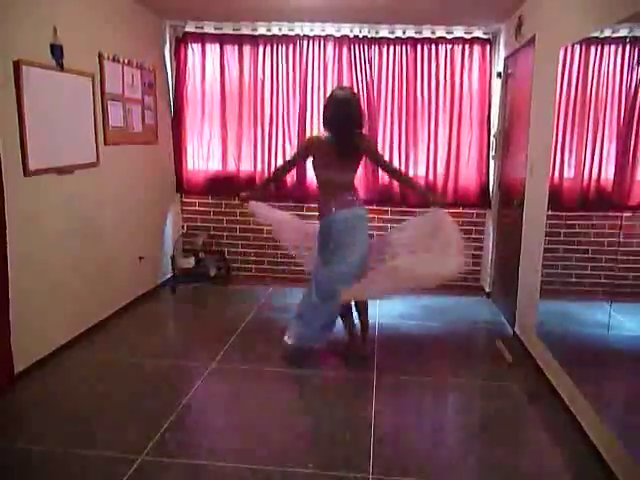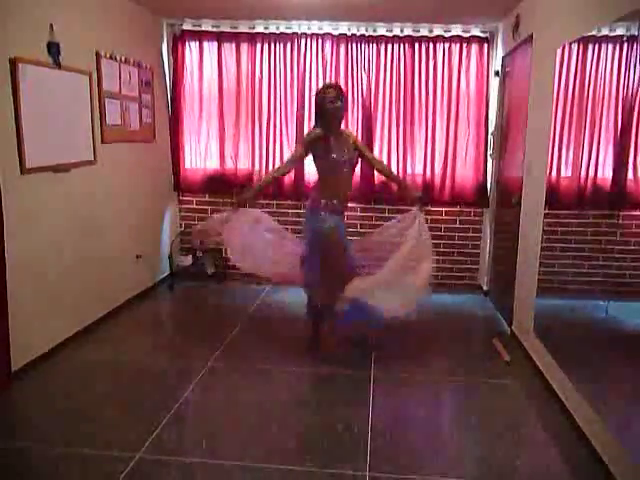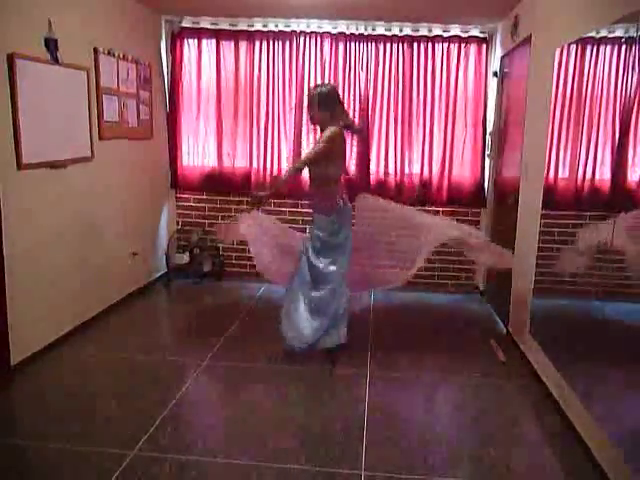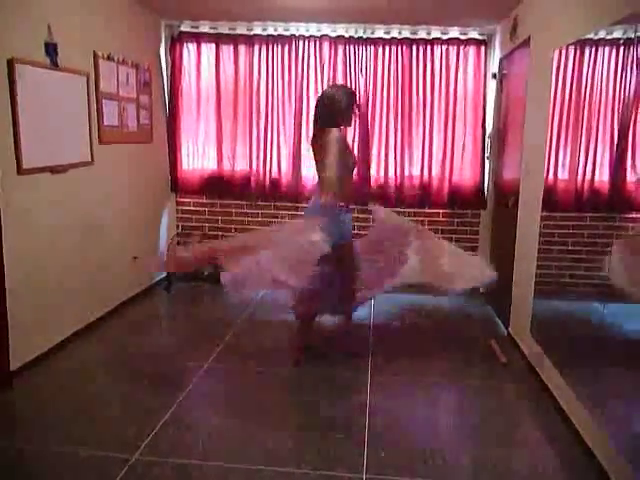
dt=0.7s
person 1, frame 1
left shoulder: (314, 142)
right shoulder: (361, 141)
left elbow: (282, 171)
right elbow: (391, 170)
left wrist: (252, 193)
right wrist: (423, 192)
left hip: (332, 216)
right hip: (355, 213)
left knee: (330, 280)
right knee: (352, 277)
right ankle: (362, 334)
person 1, frame 2
left shoulder: (349, 138)
right shoulder: (317, 134)
left elbow: (376, 163)
right elbow: (288, 165)
left wrist: (406, 187)
right wrist: (253, 190)
left hip: (335, 212)
right hip: (322, 210)
left knee: (323, 274)
right knee: (340, 273)
left ankle: (315, 333)
right ankle: (320, 334)
person 1, frame 3
left shoulder: (332, 134)
right shoulder: (334, 133)
left elbow: (303, 163)
left wrist: (273, 190)
left hip: (332, 212)
right hip: (327, 209)
left knee: (325, 277)
right knee: (315, 272)
left ankle: (326, 341)
right ankle: (327, 337)
person 1, frame 4
left shoulder: (324, 135)
right shoulder: (334, 135)
right elbow: (331, 169)
right wrist: (329, 196)
left hip: (319, 208)
right hip: (333, 212)
left knee: (320, 278)
right knee: (348, 276)
left ankle: (302, 341)
